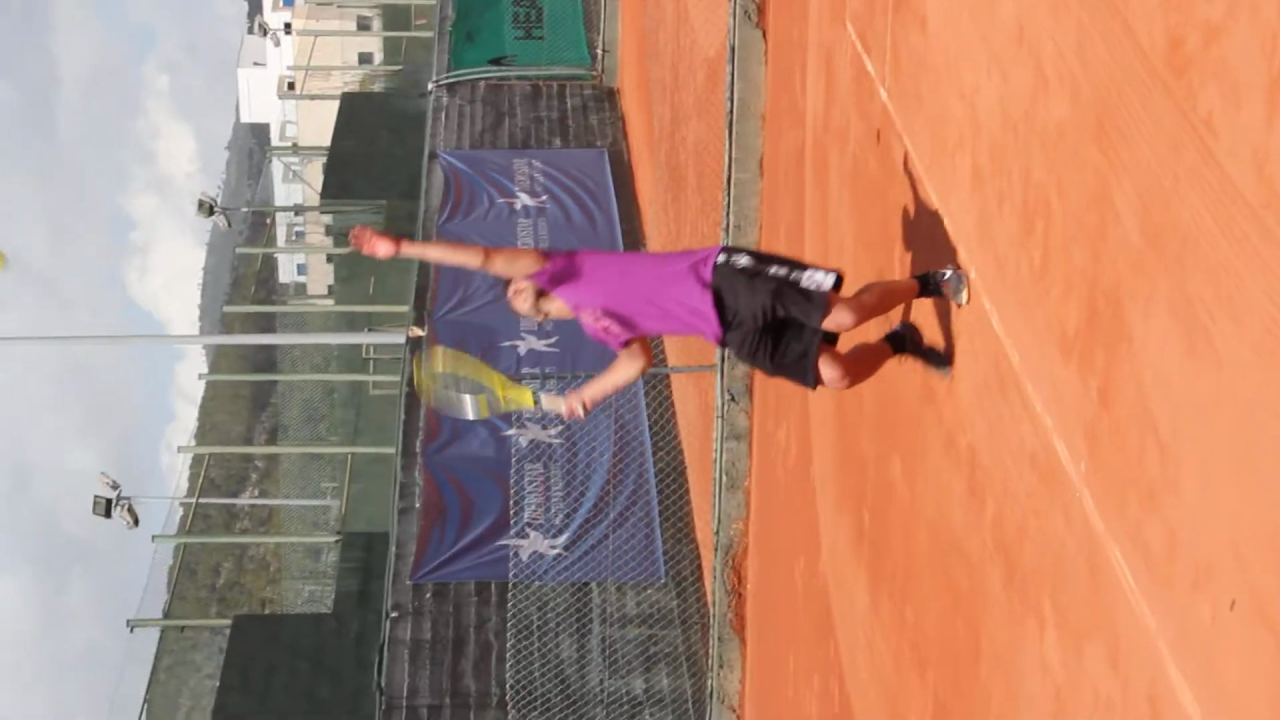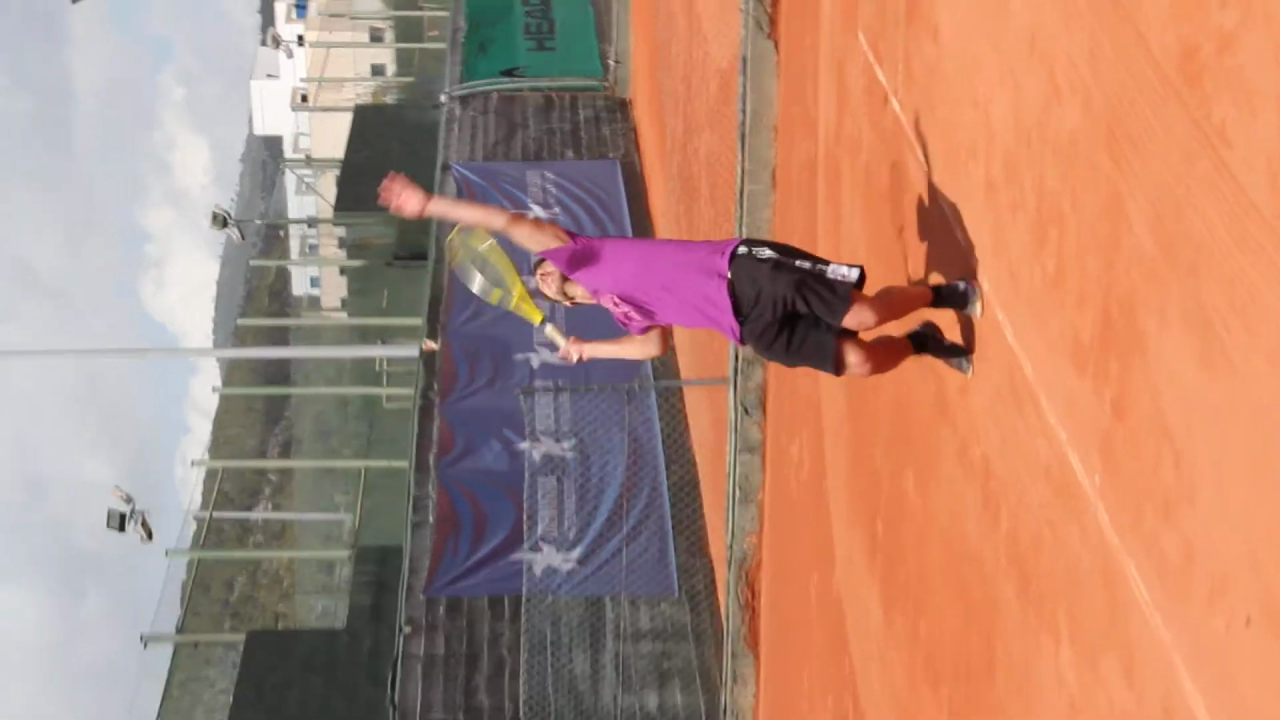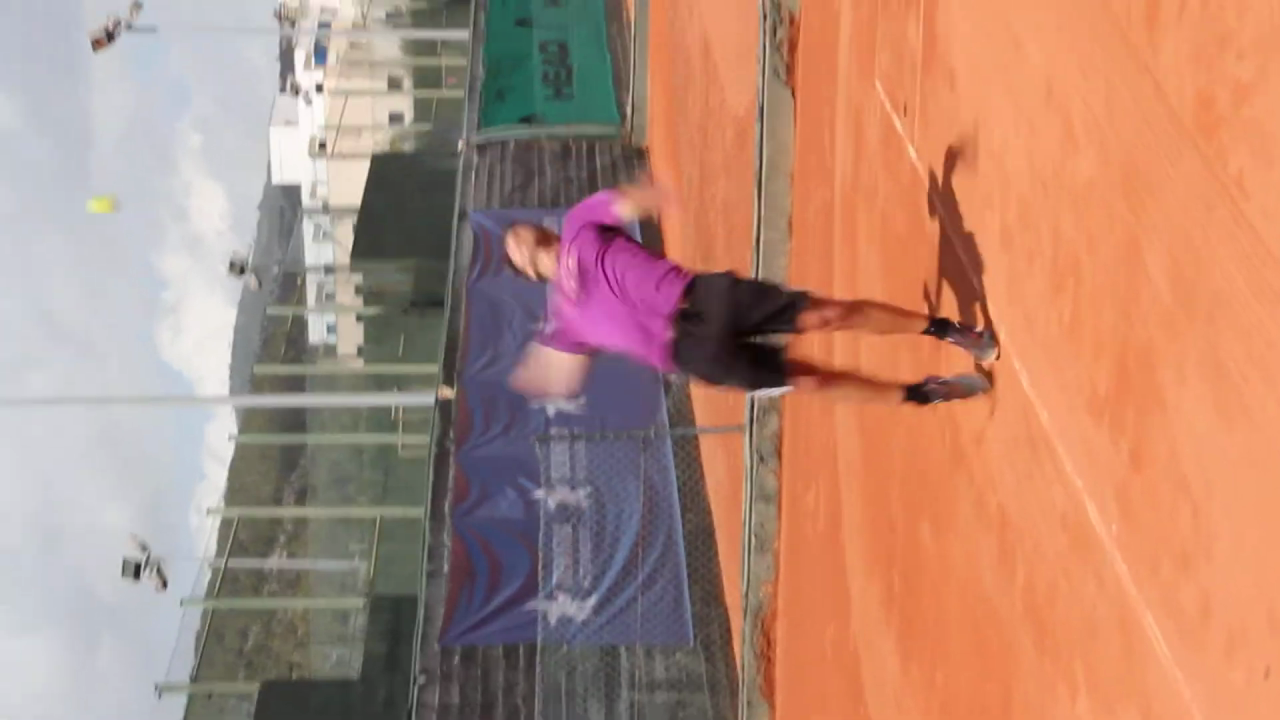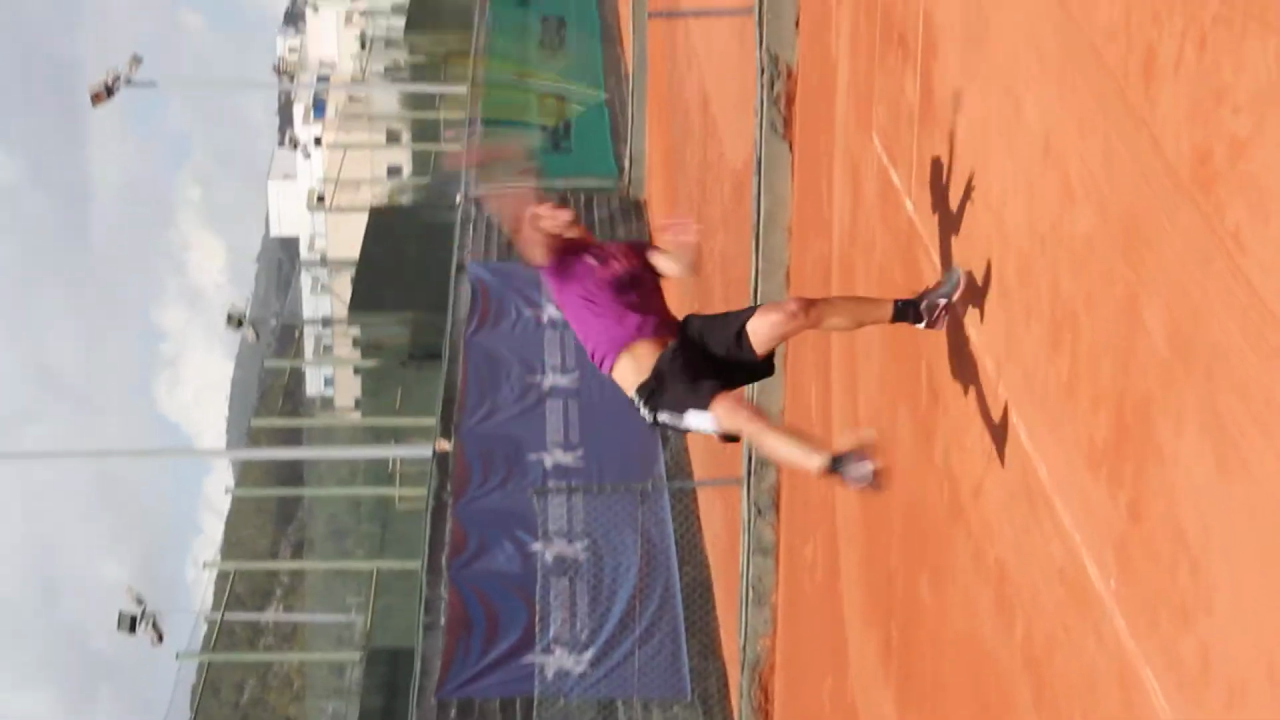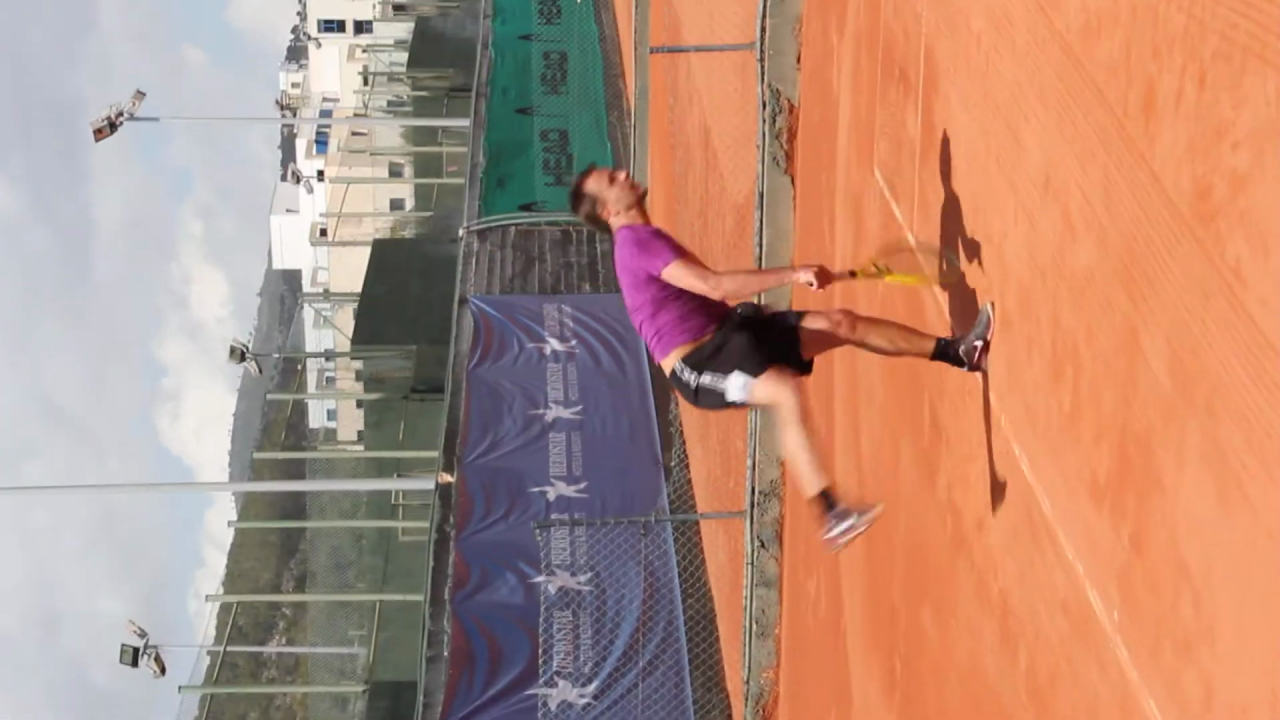
dt=0.2s
person 1, frame 1
left shoulder: (558, 271)
right shoulder: (597, 328)
left elbow: (489, 258)
right elbow: (639, 361)
left wrist: (405, 248)
right wrist: (582, 396)
left hip: (722, 278)
right hip: (737, 336)
left knee: (846, 313)
right knee: (832, 373)
left ankle: (931, 281)
right ankle: (900, 346)
person 1, frame 2
left shoulder: (583, 255)
right shoulder: (620, 308)
left elbow: (517, 224)
right elbow: (655, 342)
left wrist: (433, 204)
right wrist: (582, 350)
left hip: (741, 269)
right hip: (749, 326)
left knee: (866, 314)
right knee: (861, 362)
left ankle: (947, 292)
right ankle: (927, 340)
person 1, frame 3
left shoulder: (583, 222)
right shoulder: (564, 316)
left elbow: (630, 201)
right elbow: (561, 375)
left hip: (694, 304)
right hip: (695, 351)
left knee: (827, 315)
right knee: (813, 380)
left ankle: (948, 330)
right ankle: (922, 393)
person 1, frame 4
left shoulder: (626, 255)
right shoulder: (558, 266)
left elbow: (683, 265)
right elbow: (525, 236)
left wrist: (681, 248)
left hip: (692, 341)
right hip: (656, 387)
left knee: (790, 313)
right knee: (739, 415)
left ankle: (922, 309)
right ankle: (840, 466)
person 1, frame 5
left shoulder: (649, 242)
right shoulder: (638, 238)
right elbow: (717, 287)
right wrist: (792, 275)
left hip: (724, 330)
right hip: (696, 369)
left knee: (840, 323)
right knee: (785, 390)
left ankle: (956, 350)
right ankle: (829, 510)
